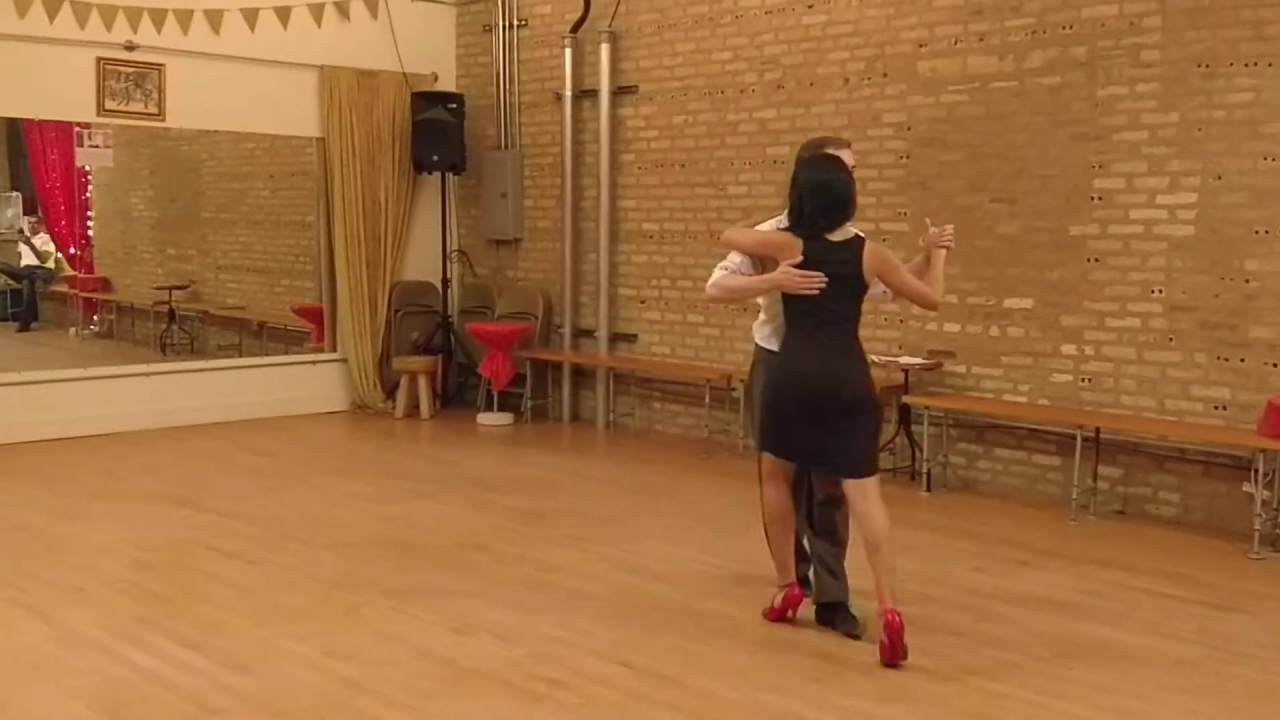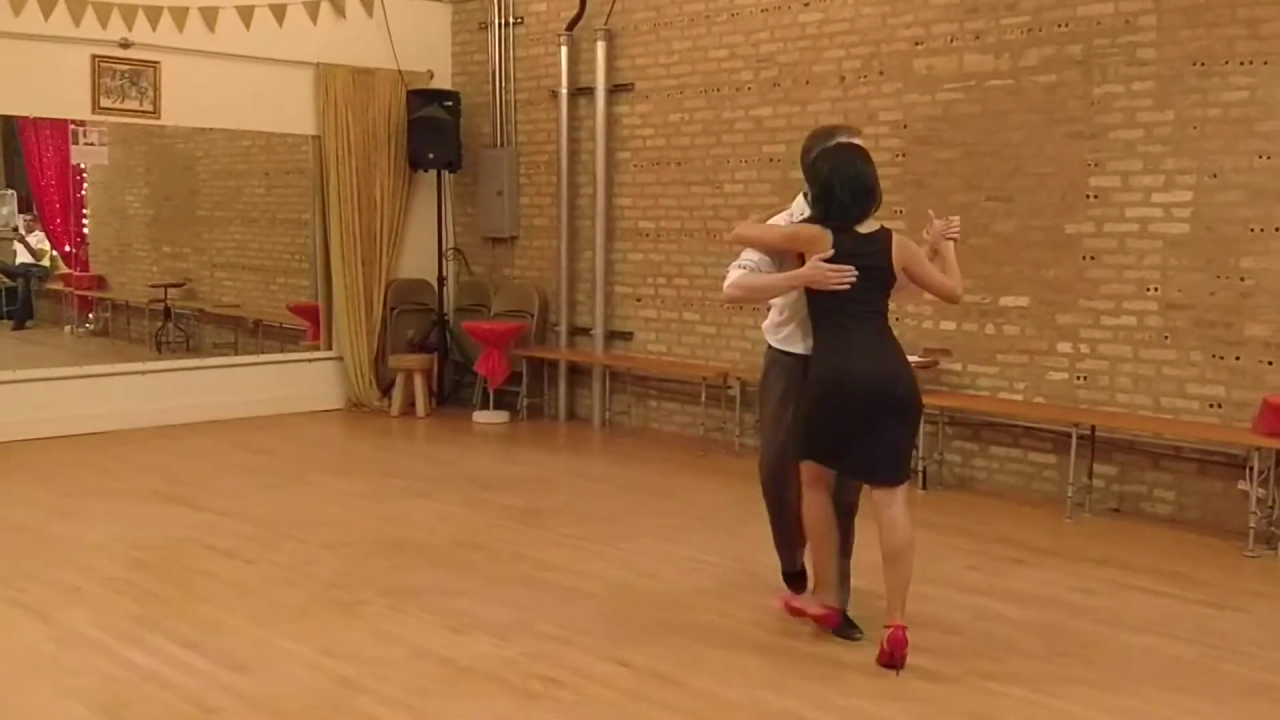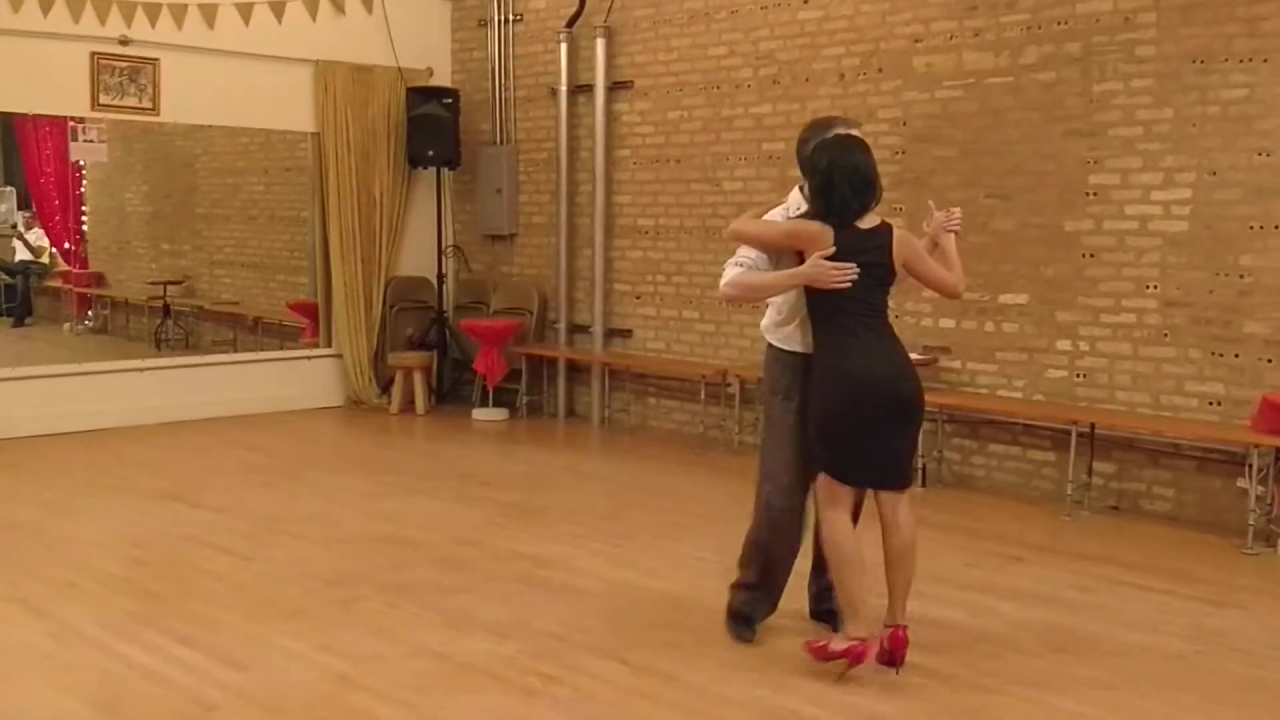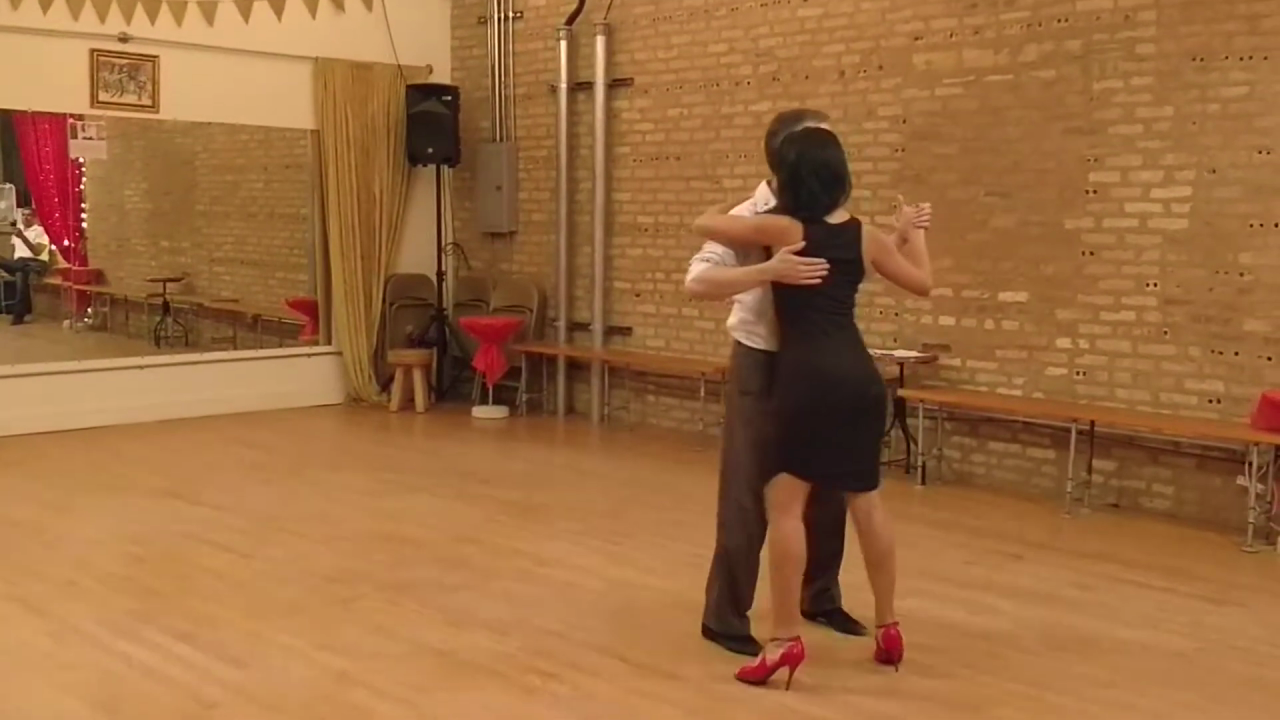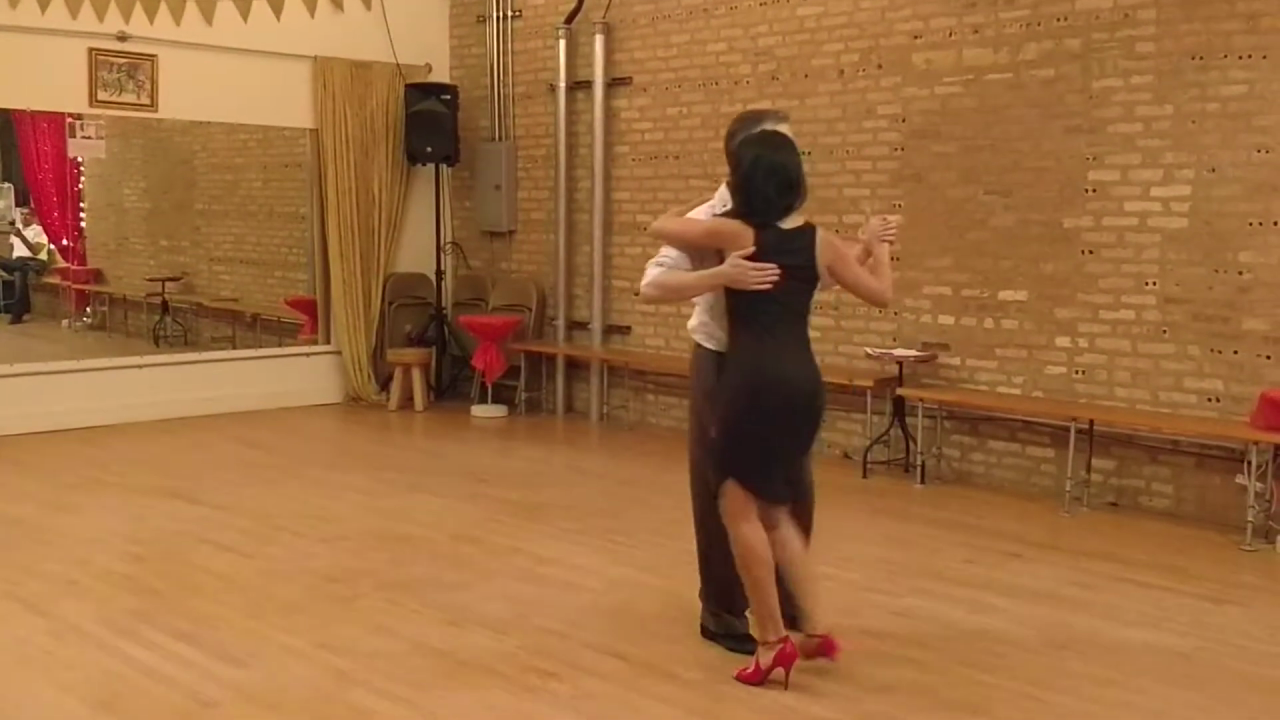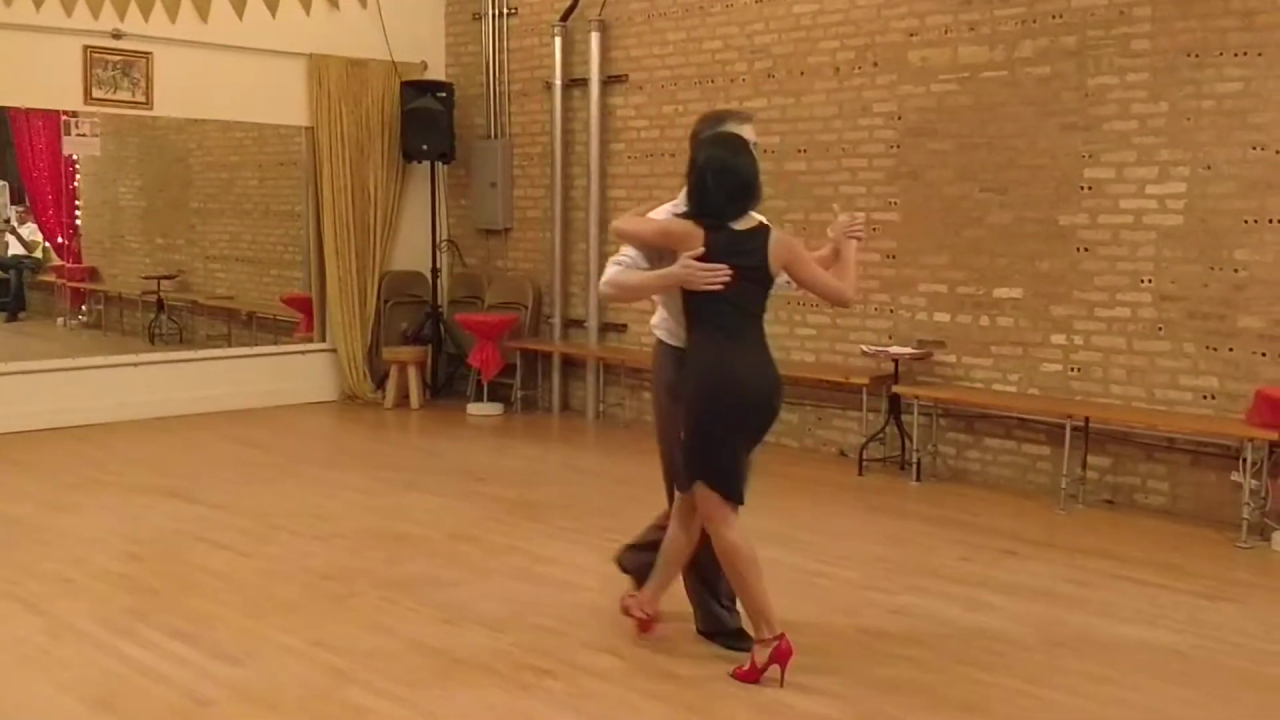
dt=0.3s
person 1, frame 1
left shoulder: (787, 245)
right shoulder: (870, 253)
left elbow: (729, 236)
right elbow: (931, 297)
left wrist: (765, 231)
right wrist: (938, 252)
left hip: (795, 374)
right hip: (849, 377)
left knee: (775, 478)
right knee: (865, 493)
left ankle: (788, 586)
right ankle: (889, 609)
person 1, frame 2
left shoulder: (813, 237)
right shoulder: (895, 245)
left elbow: (740, 233)
right elbow: (952, 290)
left wrist: (772, 224)
right wrist: (945, 243)
left hip: (836, 375)
right hip: (891, 375)
left knee: (816, 483)
right knee: (891, 498)
left ankle: (824, 597)
right ankle: (895, 626)
person 1, frame 3
left shoulder: (812, 234)
right shoulder: (895, 239)
left elbow: (736, 229)
right elbow: (954, 285)
left wrist: (763, 214)
right wrist: (946, 236)
left hip: (843, 378)
right hip: (895, 375)
left knee: (834, 502)
right knee: (895, 500)
left ankle: (853, 631)
right ankle: (895, 627)
person 1, frame 4
left shoulder: (782, 229)
right shoulder: (865, 235)
left elbow: (704, 224)
right elbow: (921, 282)
left wrist: (726, 211)
right wrist: (913, 232)
left hip: (808, 377)
right hip: (859, 375)
left knee: (784, 504)
right knee: (866, 502)
left ankle: (784, 639)
right ankle: (888, 626)
person 1, frame 5
left shoulder: (733, 233)
right shoulder: (820, 241)
left elbow: (661, 227)
right elbow: (881, 294)
left wrist: (689, 213)
right wrist: (880, 245)
left hip: (754, 383)
right hip: (804, 382)
left knee: (739, 510)
right knee: (774, 509)
left ankle: (774, 641)
right ankle: (815, 627)
person 1, frame 6
left shoulder: (687, 234)
right shoulder: (775, 242)
left elbow: (620, 226)
right elbow: (842, 293)
left wrist: (653, 217)
right wrist: (846, 245)
left hip: (716, 383)
right hip: (760, 381)
left knee: (718, 511)
right knee: (694, 494)
left ankle: (771, 638)
right ankle: (647, 600)
person 2, frame 1
right shoulder: (771, 236)
left elbow: (892, 288)
right elbow: (716, 287)
left wrist: (927, 256)
right wrist: (773, 281)
right hip: (777, 367)
left knee: (831, 484)
left ankle: (831, 597)
right ankle: (794, 570)
person 2, frame 2
right shoulder: (784, 229)
right elbow: (735, 289)
right wrist: (801, 277)
right hip: (792, 367)
left knee: (843, 487)
right knee: (780, 475)
left ankle: (832, 599)
right ankle: (792, 559)
person 2, frame 3
right shoulder: (782, 226)
right elbow: (730, 288)
right wrist: (802, 276)
right hip: (794, 366)
right knee: (783, 489)
left ankle: (825, 597)
right ankle: (748, 600)
person 2, frame 4
right shoulder: (750, 220)
right elbow: (697, 282)
right wrist: (770, 271)
right hip: (761, 366)
left knee: (827, 489)
right knee: (748, 494)
left ankle: (819, 597)
right ankle: (724, 616)
person 2, frame 5
right shoulder: (710, 221)
right elbow: (653, 286)
left wrist: (868, 246)
right wrist: (720, 276)
right hip: (724, 366)
left knee: (793, 491)
right knee: (722, 494)
left ankle: (782, 596)
right ankle: (723, 615)
person 2, frame 6
left shoulder: (752, 225)
right shoulder: (669, 222)
left elbow: (794, 272)
right elbow: (611, 285)
left wrist: (834, 246)
right wrist: (673, 276)
right hip: (682, 364)
left ankle: (645, 558)
right ankle: (716, 615)
